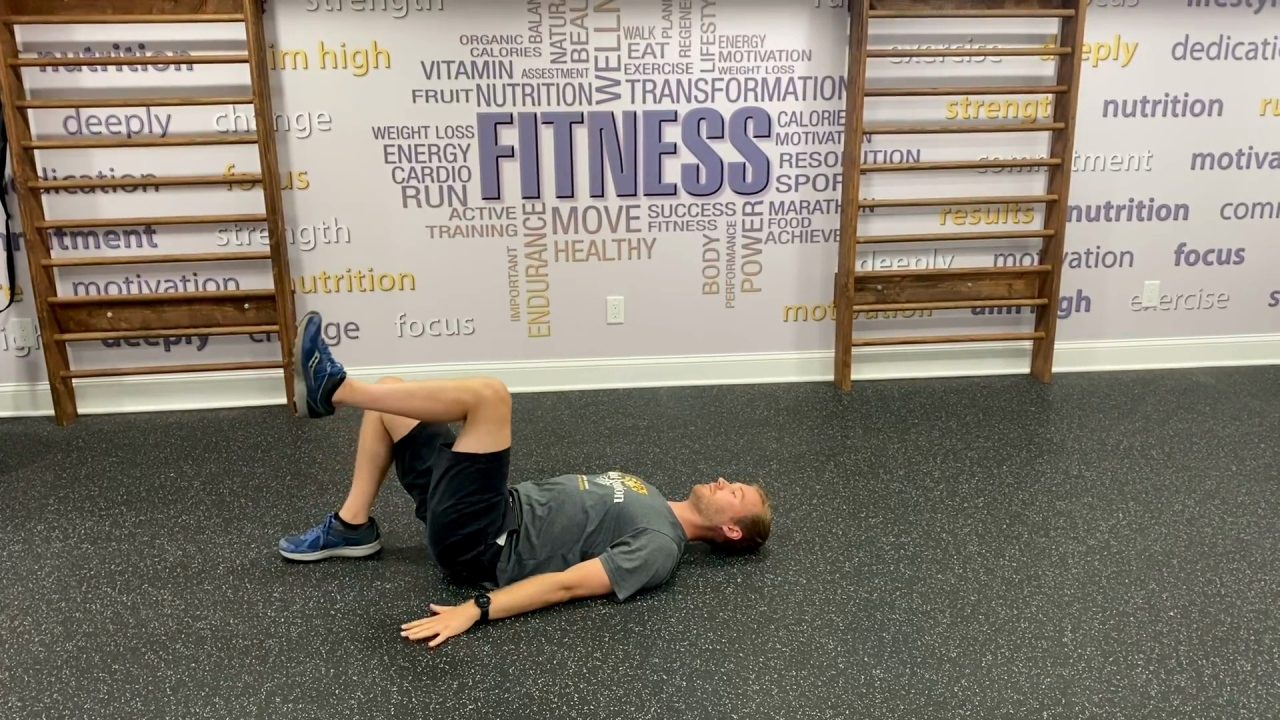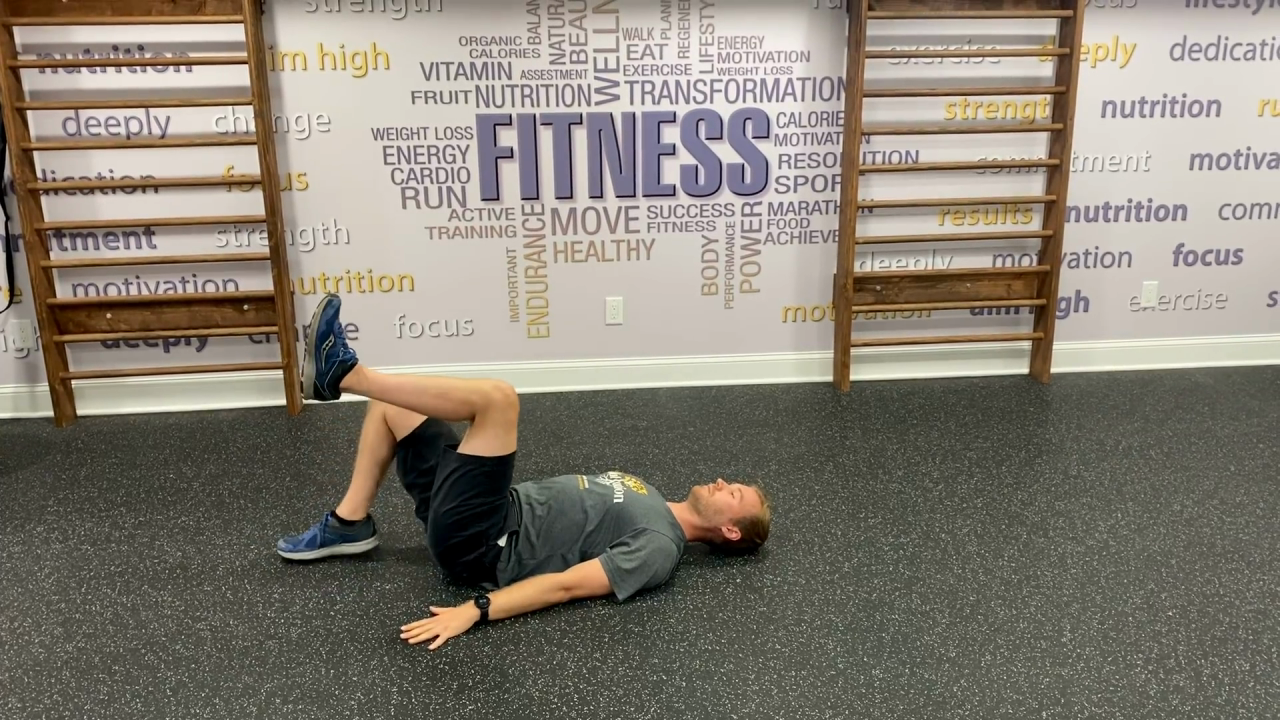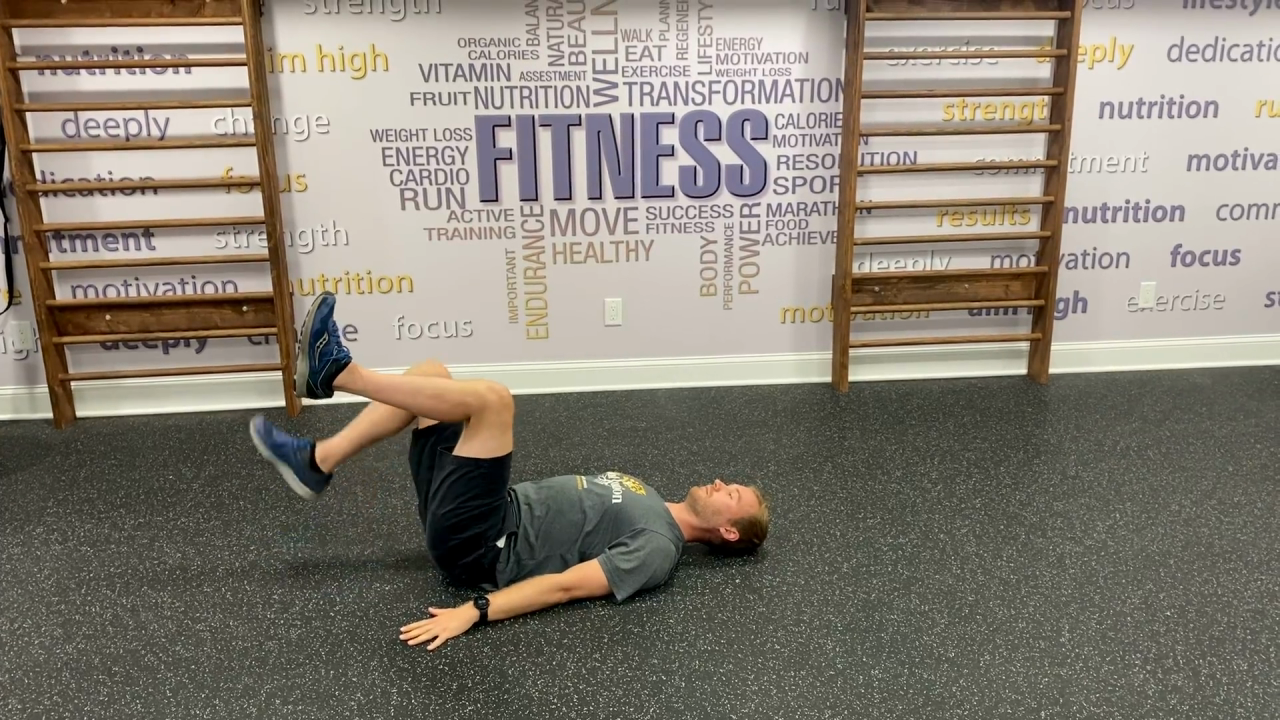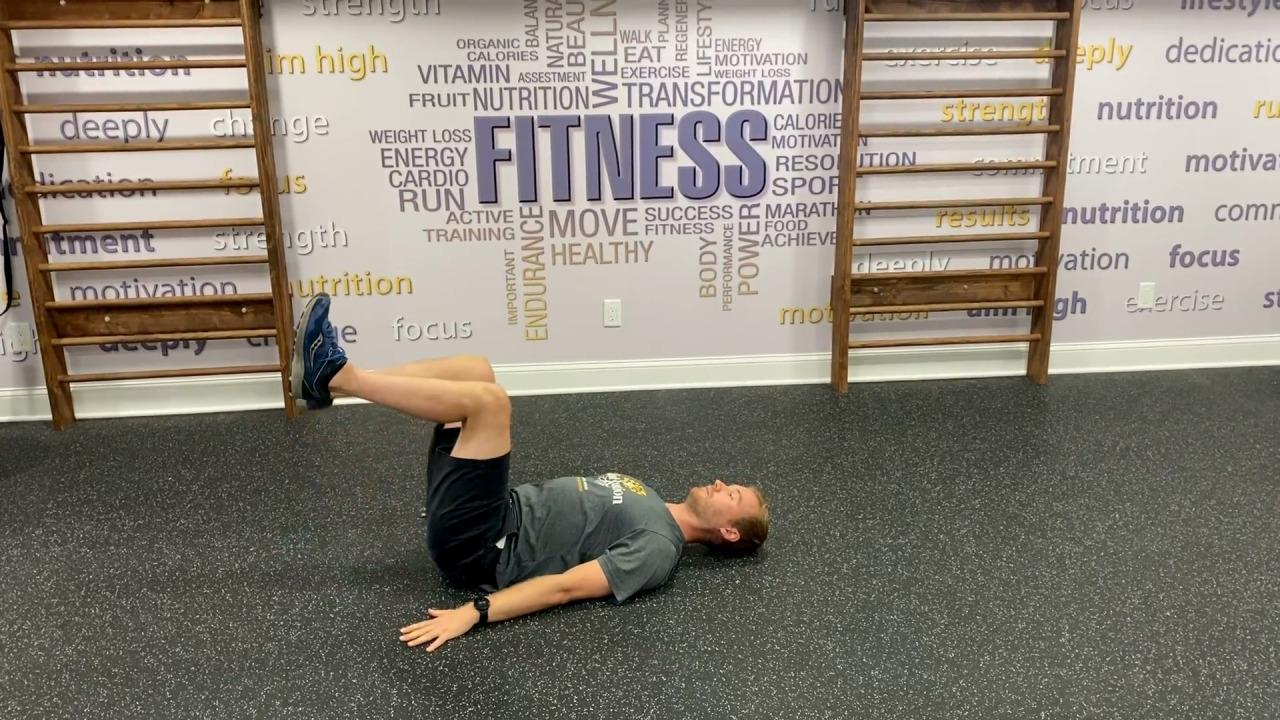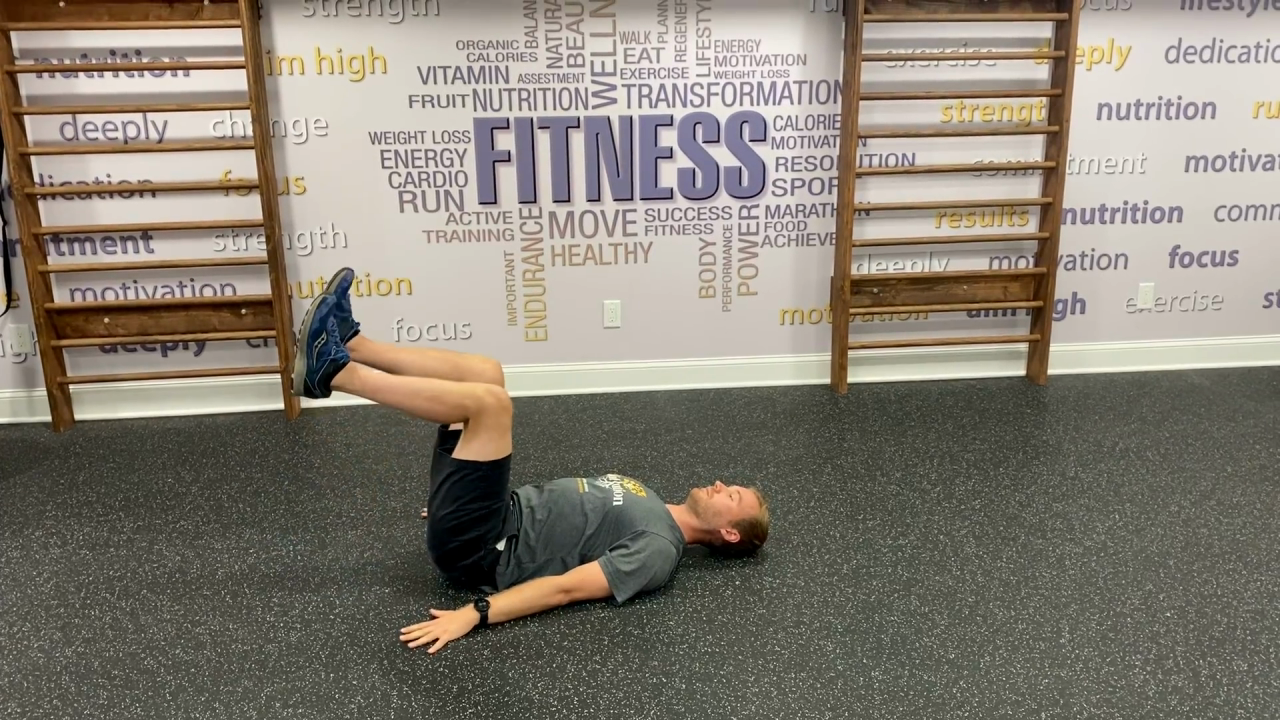
dt=0.3s
person 1, frame 1
left shoulder: (659, 546)
right shoulder: (646, 499)
left elbow: (568, 584)
left wrist: (474, 610)
left hip: (479, 546)
right hip: (504, 509)
left knee: (490, 393)
right knee: (387, 390)
left ankle: (332, 389)
right ankle: (352, 528)
person 1, frame 2
left shoulder: (658, 546)
right shoulder: (644, 498)
left elbow: (567, 585)
left wrist: (473, 611)
left hip: (478, 547)
right hip: (503, 509)
left knee: (498, 397)
right knee: (388, 400)
left ankle: (343, 375)
right ankle: (349, 524)
person 1, frame 3
left shoulder: (655, 548)
right shoulder: (641, 498)
left elbow: (565, 585)
left wrist: (472, 612)
right wrist: (466, 485)
left hip: (475, 548)
right hip: (496, 513)
left knee: (493, 398)
right knee: (434, 373)
left ankle: (337, 374)
right ankle: (317, 463)
person 1, frame 4
left shoulder: (657, 548)
right shoulder: (643, 502)
left elbow: (567, 587)
left wrist: (474, 613)
right wrist: (458, 501)
left hip: (476, 549)
right hip: (504, 513)
left knee: (489, 400)
right knee: (473, 370)
left ankle: (334, 375)
right ankle: (330, 383)
person 1, frame 5
left shoulder: (657, 550)
right shoulder: (643, 502)
left elbow: (566, 587)
left wrist: (475, 613)
right wrist: (455, 503)
left hip: (478, 550)
right hip: (498, 516)
left knee: (491, 402)
right knee: (485, 372)
left ankle: (333, 374)
right ankle: (347, 344)
